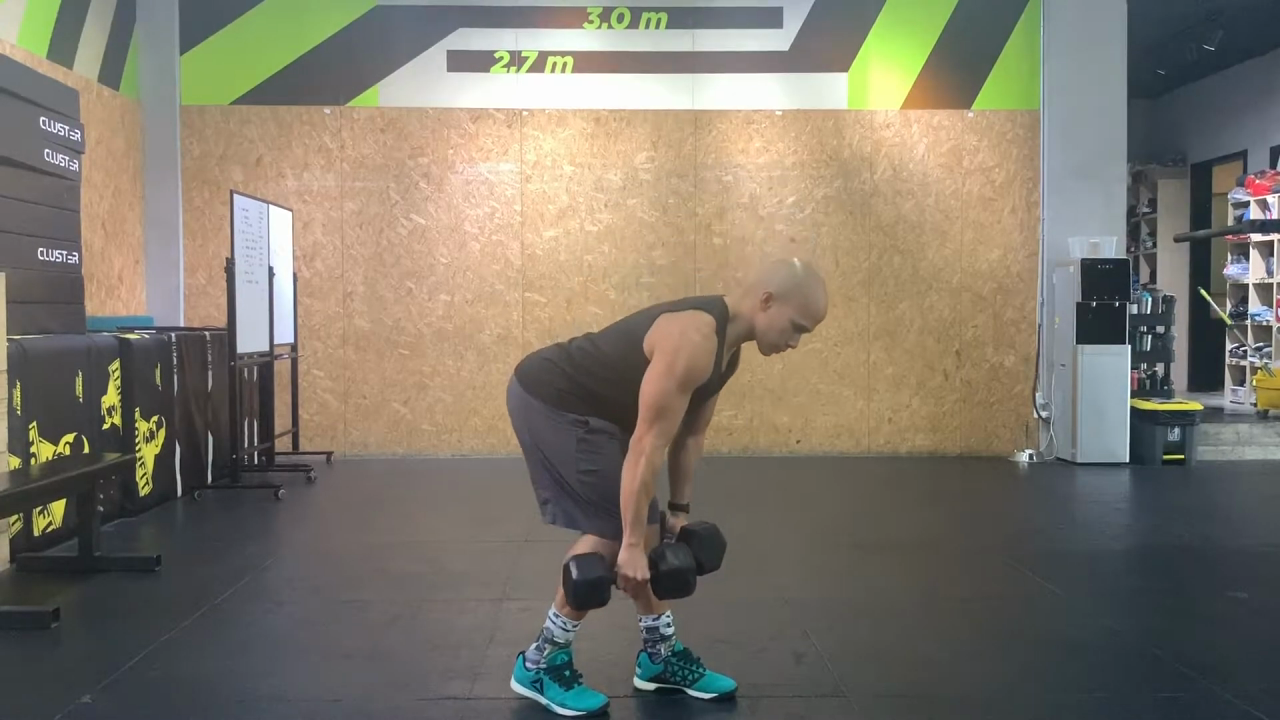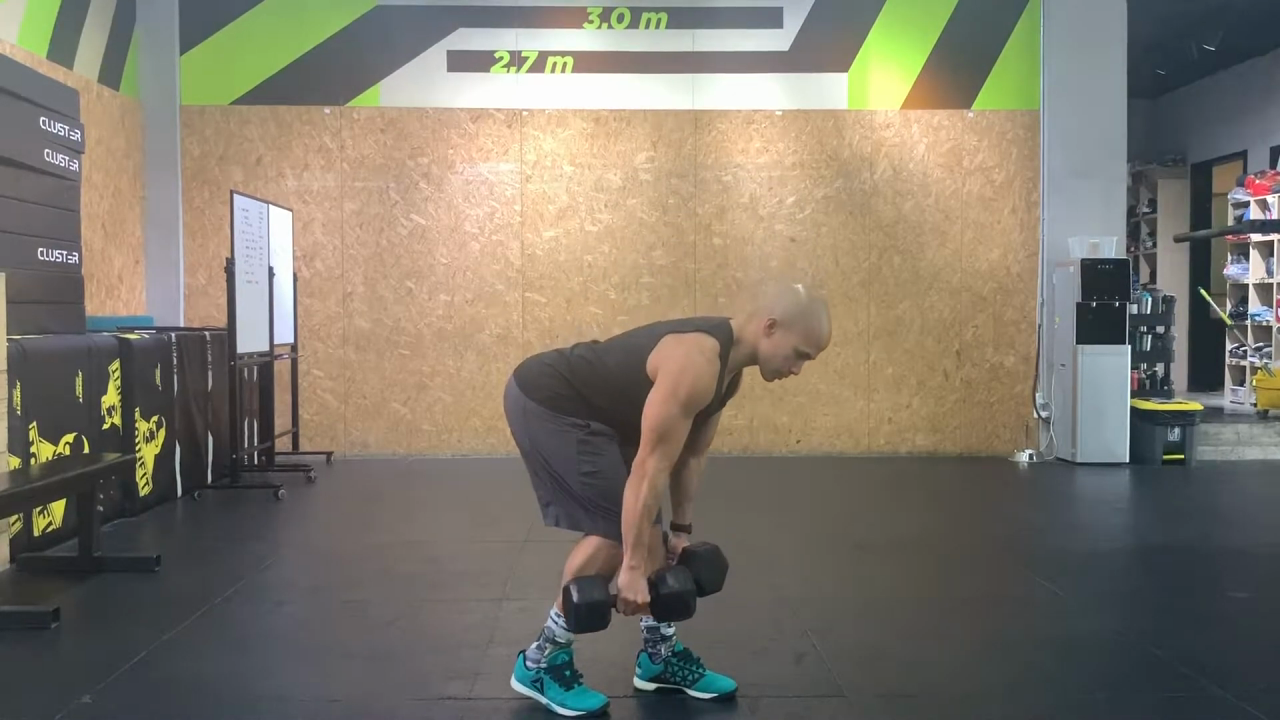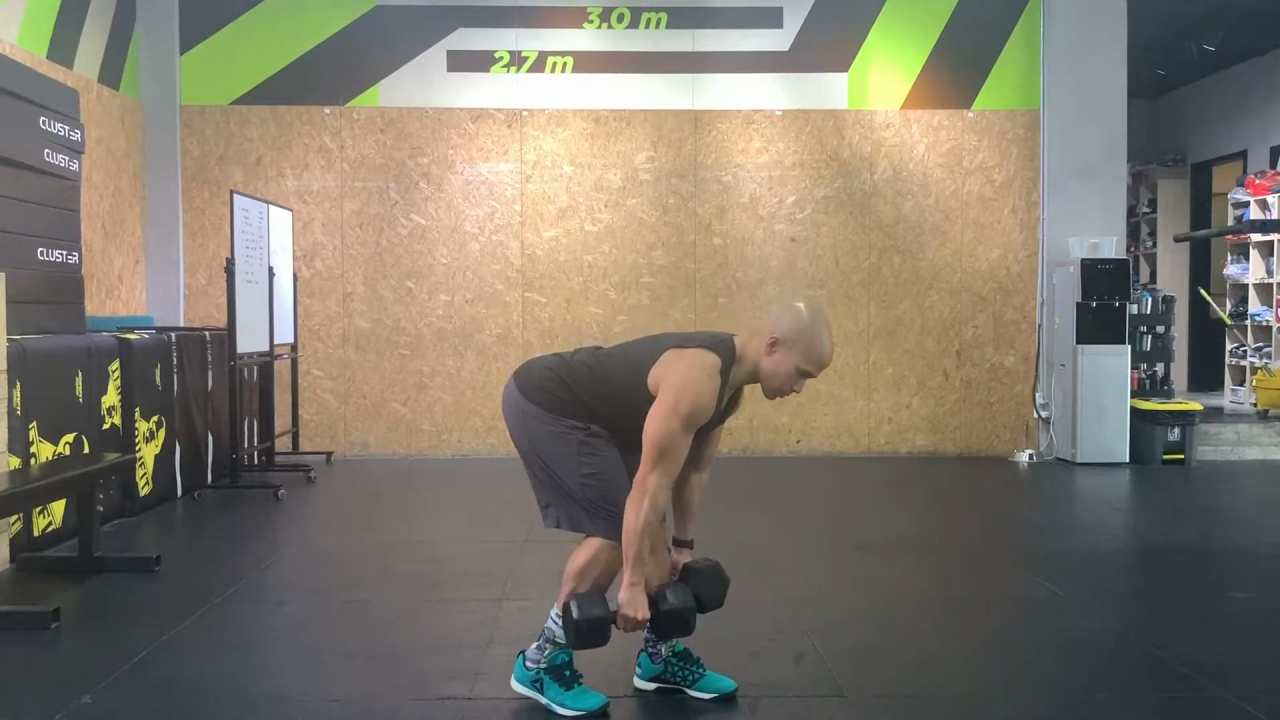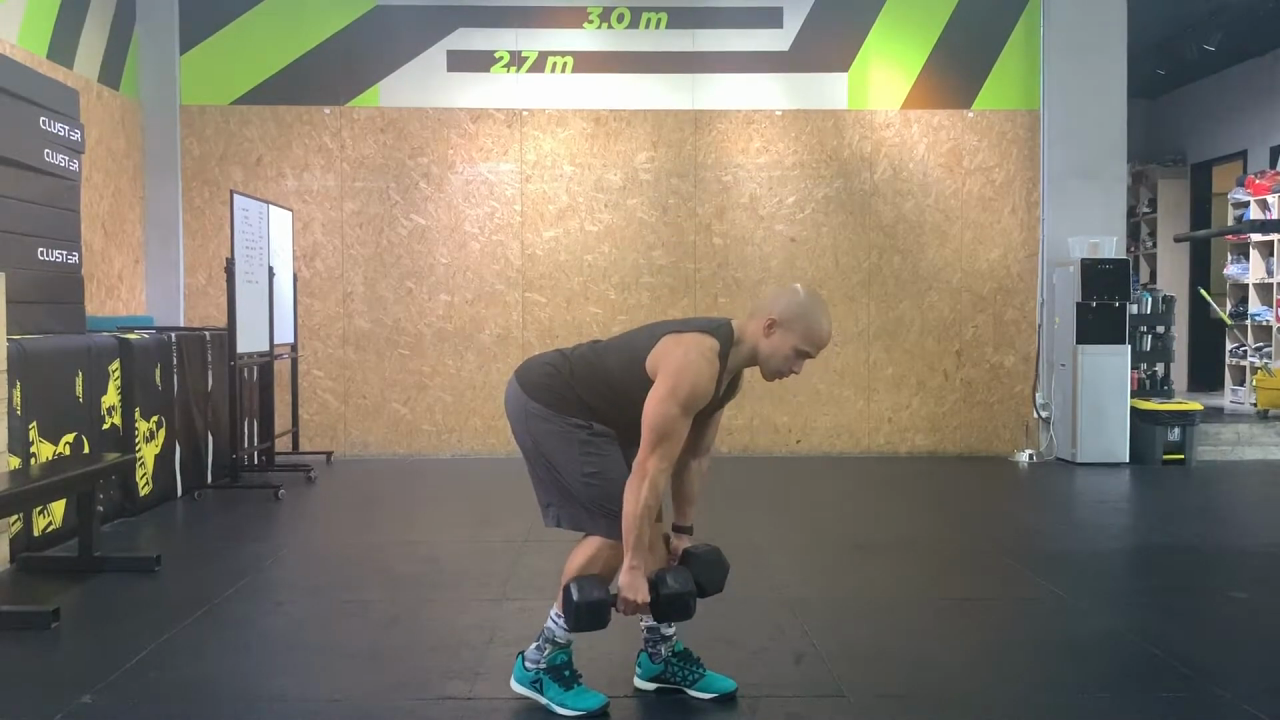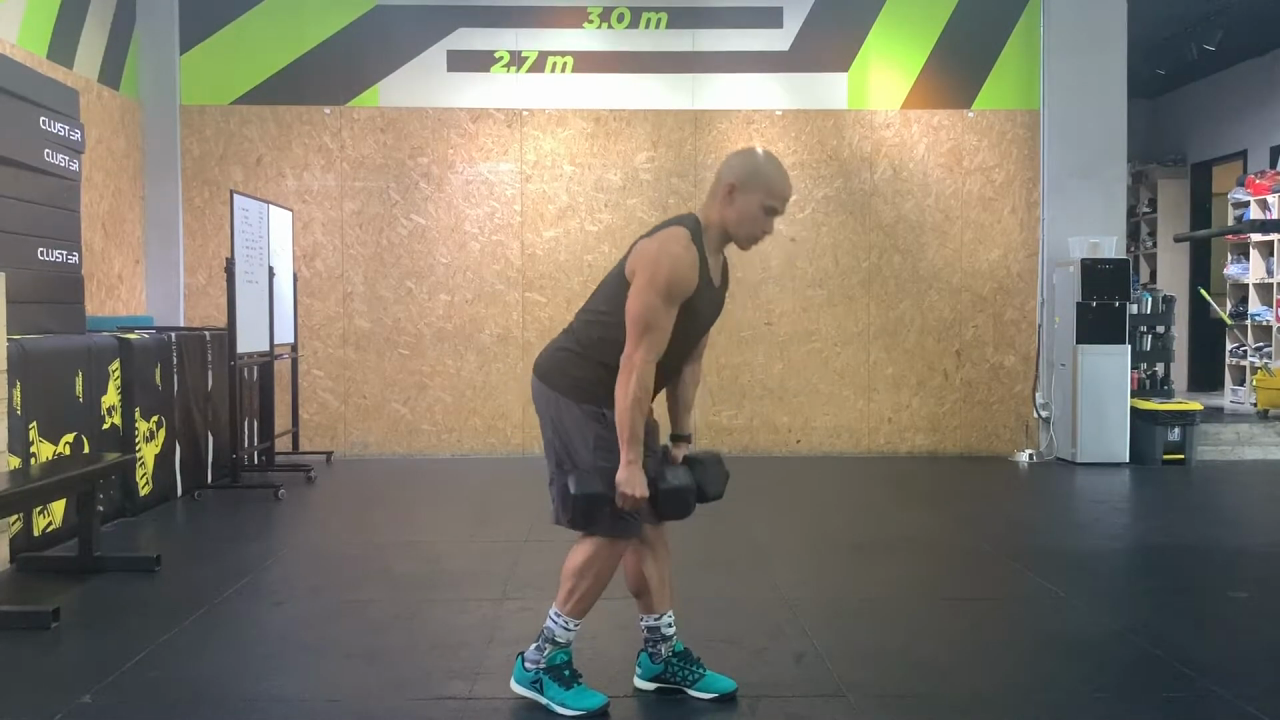
dt=0.4s
person 1, frame 1
left shoulder: (726, 347)
right shoulder: (693, 340)
left elbow: (689, 434)
right elbow: (647, 445)
left wrist: (680, 510)
right wrist: (631, 547)
left hip: (589, 407)
right hip: (548, 400)
left knee: (644, 526)
right knee: (612, 529)
left ankle: (660, 656)
right ankle: (541, 662)
person 1, frame 2
left shoulder: (727, 366)
right shoulder: (697, 363)
left elbow: (691, 454)
right elbow: (651, 468)
left wrist: (681, 530)
right wrist: (632, 569)
left hip: (591, 410)
right hip: (546, 403)
left knee: (643, 526)
right knee: (613, 529)
left ankle: (660, 654)
right ankle: (542, 661)
person 1, frame 3
left shoulder: (728, 381)
right shoulder: (697, 379)
left elbow: (694, 470)
right elbow: (651, 485)
left wrist: (683, 546)
right wrist: (632, 585)
left hip: (587, 412)
right hip: (544, 405)
left knee: (647, 527)
right knee: (614, 530)
left ankle: (661, 655)
right ankle: (542, 661)
person 1, frame 4
left shoulder: (728, 368)
right shoulder: (696, 363)
left elbow: (693, 456)
right elbow: (650, 469)
left wrist: (682, 533)
right wrist: (633, 569)
left hip: (591, 412)
right hip: (547, 404)
left knee: (647, 530)
right knee: (612, 531)
left ankle: (662, 656)
right ankle: (542, 663)
person 1, frame 5
left shoulder: (714, 261)
right shoulder: (674, 252)
left elbow: (687, 358)
right elbow: (637, 365)
left wrist: (680, 439)
right wrist: (628, 463)
left hip: (614, 395)
right hip: (578, 389)
left knee: (648, 525)
right knee: (611, 530)
left ankle: (662, 656)
right ankle: (541, 664)
